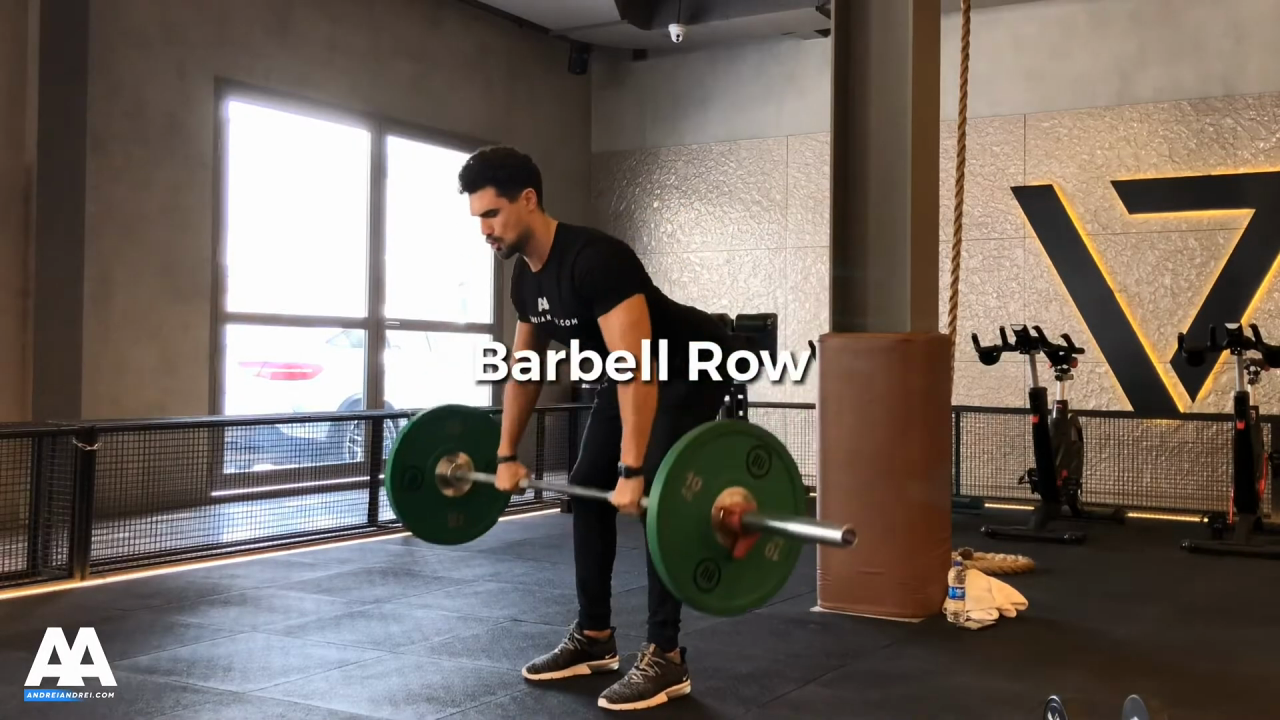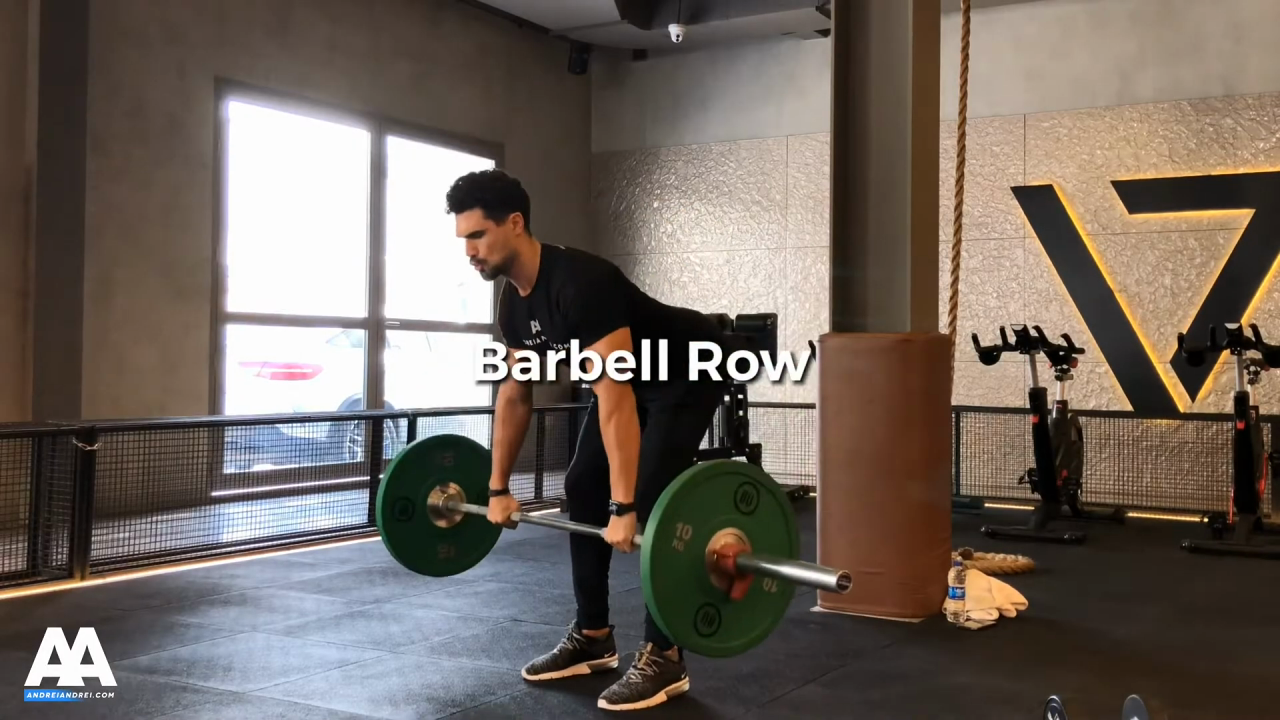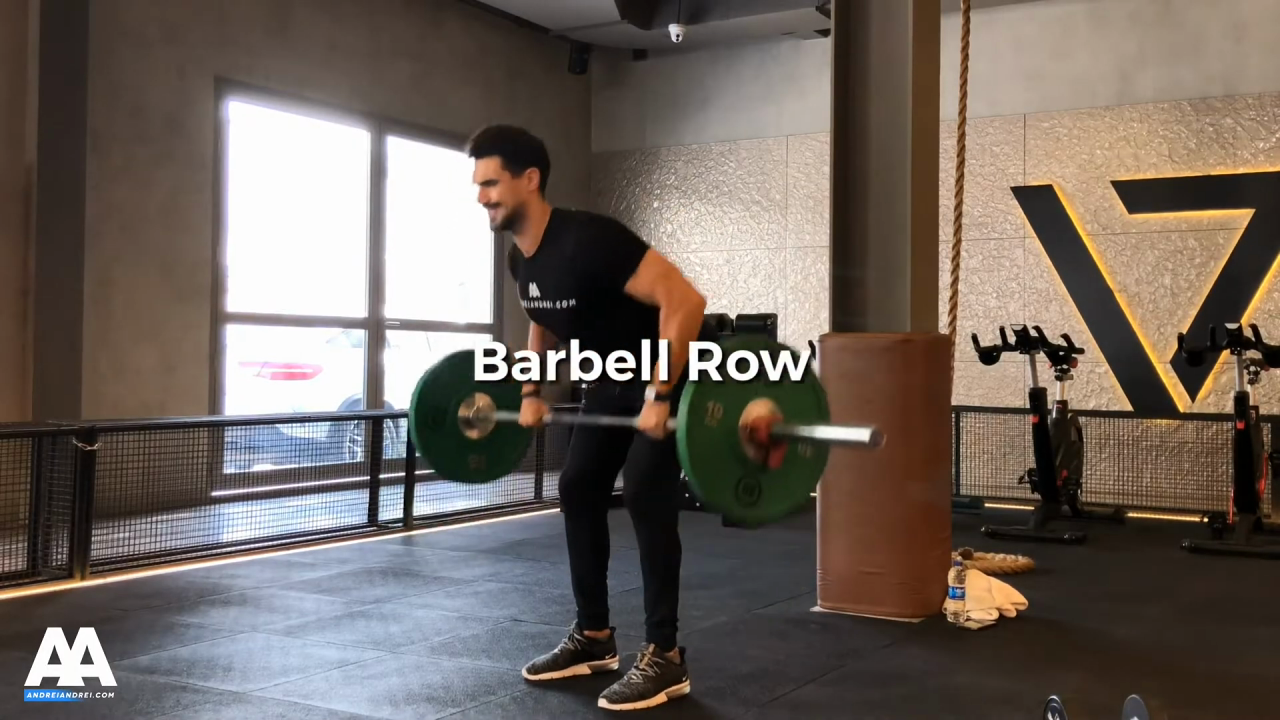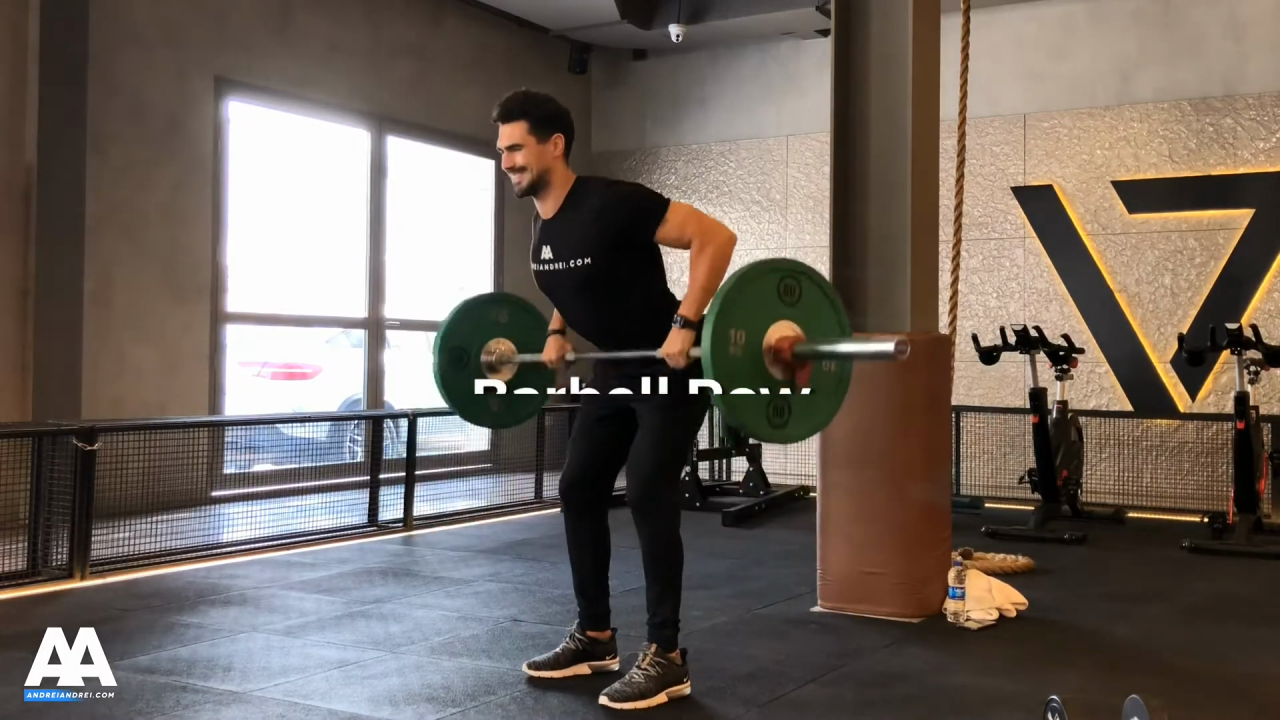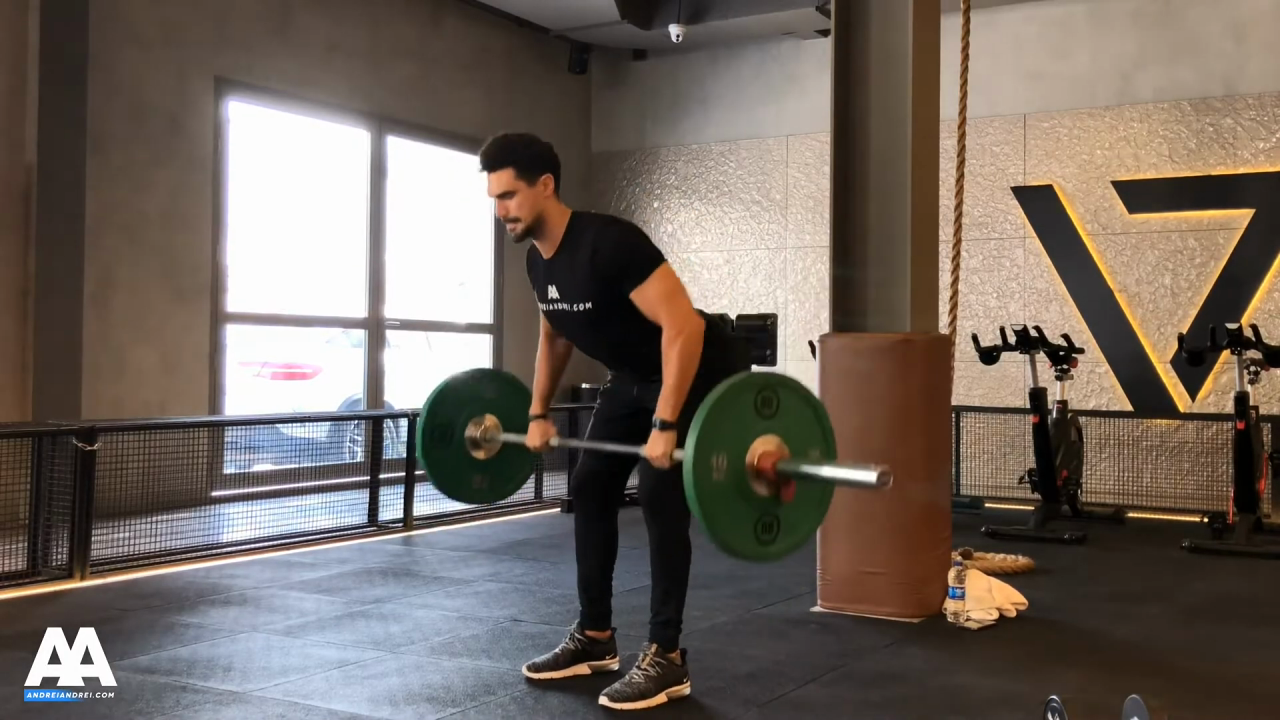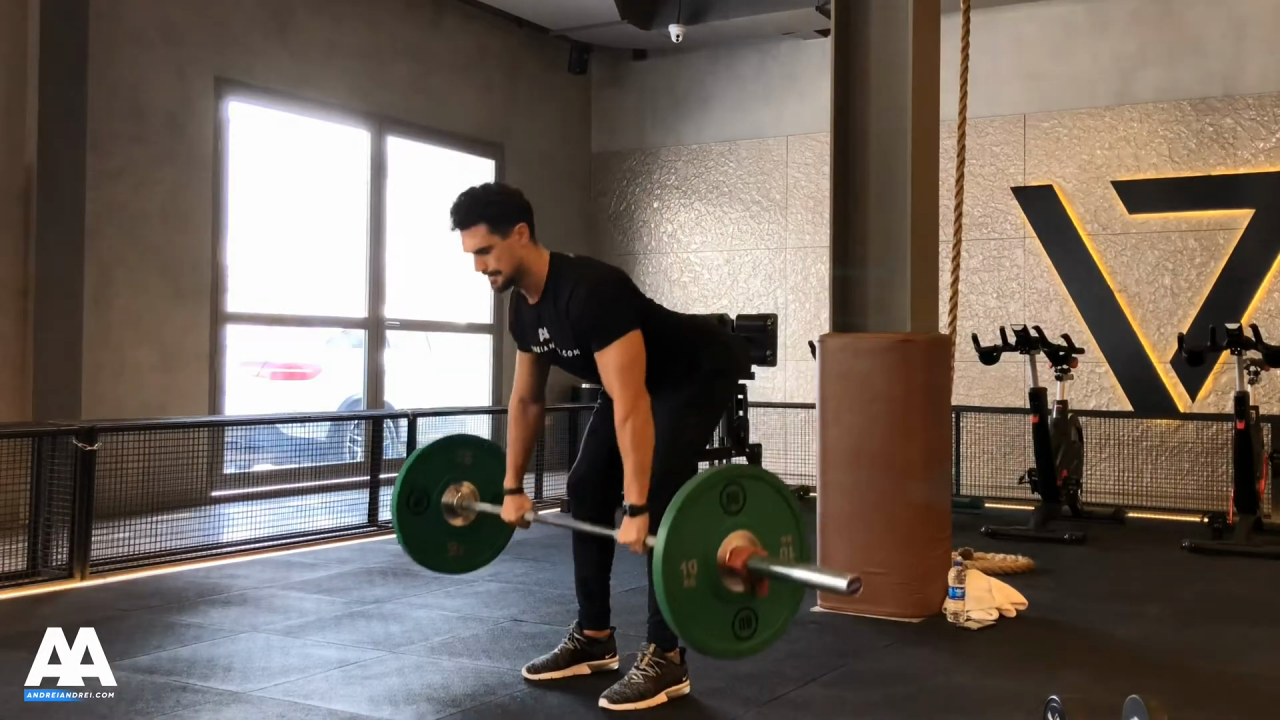
dt=0.4s
person 1, frame 1
left shoulder: (594, 259)
right shoulder: (525, 280)
left elbow: (635, 367)
left wrist: (634, 472)
right wrist: (507, 455)
left hip: (691, 367)
right hip: (627, 372)
left knee: (654, 498)
right knee: (587, 489)
left ankle: (665, 657)
right ankle: (594, 637)
person 1, frame 2
left shoulder: (581, 284)
right shoulder: (513, 303)
left elbow: (617, 403)
right elbow: (514, 394)
left wrist: (625, 512)
right wrist: (498, 488)
left hip: (687, 368)
right hip: (631, 372)
left knee: (649, 500)
right knee: (581, 491)
left ankle: (662, 658)
right ankle: (592, 636)
person 1, frame 3
left shoulder: (589, 240)
right shoulder: (521, 259)
left elbow: (684, 302)
left wrist: (660, 398)
right wrist: (531, 392)
left hip: (672, 366)
right hip: (614, 368)
left knee: (645, 493)
right knee: (578, 489)
left ankle: (664, 659)
right ankle: (593, 637)
person 1, frame 4
left shoulder: (611, 203)
right shoulder: (542, 224)
left elbow: (716, 238)
left wrist: (684, 326)
right wrist: (556, 333)
left hip: (671, 366)
right hip: (615, 368)
left knee: (647, 496)
right knee: (578, 491)
left ankle: (665, 658)
right ankle: (594, 637)
person 1, frame 5
left shoulder: (609, 243)
right shoulder: (538, 262)
left elbow: (684, 326)
right elbow: (554, 337)
left wrist: (666, 426)
right wrist: (539, 414)
left hip: (697, 368)
right hip: (631, 374)
left knee: (662, 493)
right knee: (589, 488)
left ankle: (666, 658)
right ankle: (594, 636)
person 1, frame 6
left shoulder: (590, 291)
right shoulder: (523, 309)
left elbow: (631, 407)
right elbow: (526, 400)
left wrist: (637, 512)
right wrist: (513, 487)
left hip: (699, 371)
right hip: (638, 379)
left knee: (659, 494)
right knee: (585, 489)
left ankle: (664, 657)
right ankle: (593, 637)
